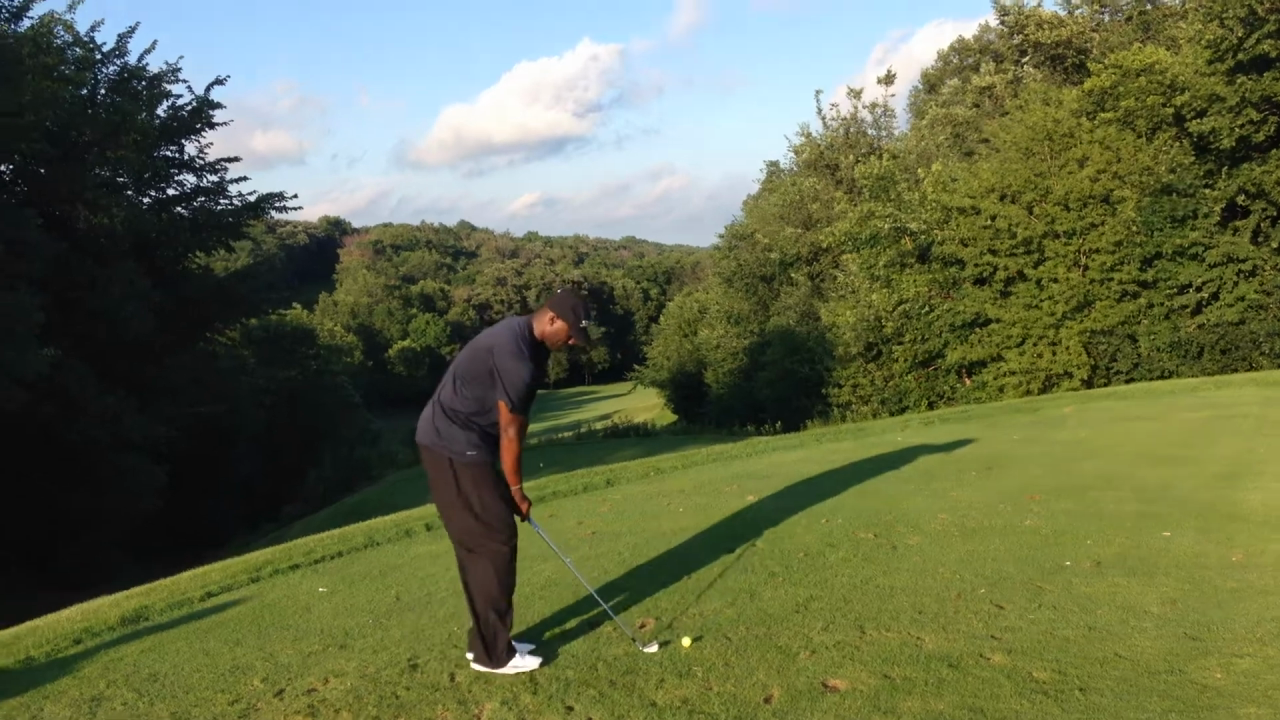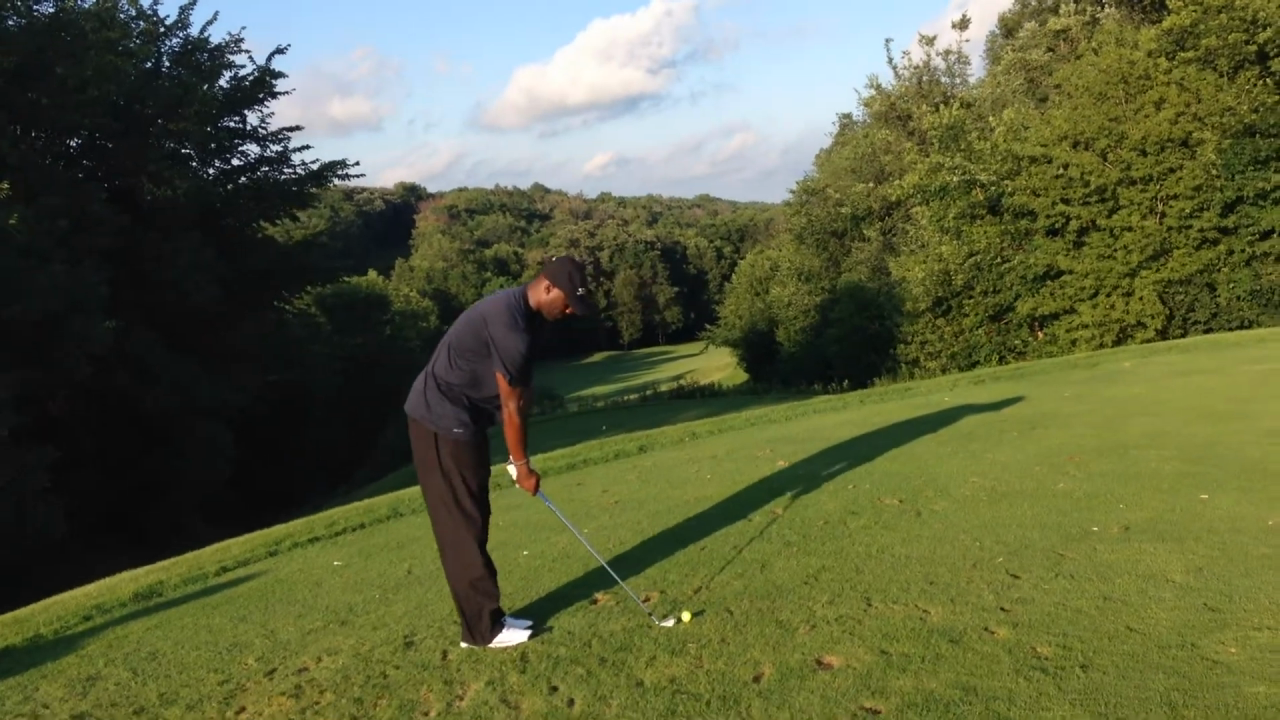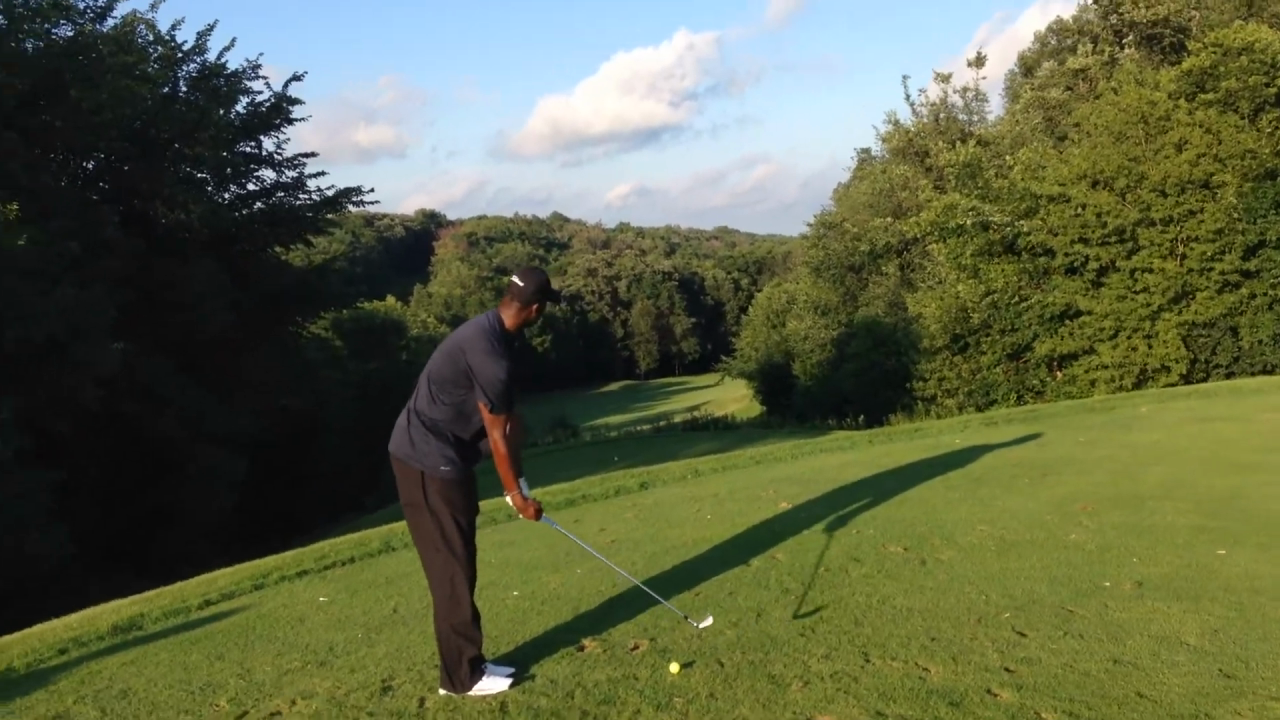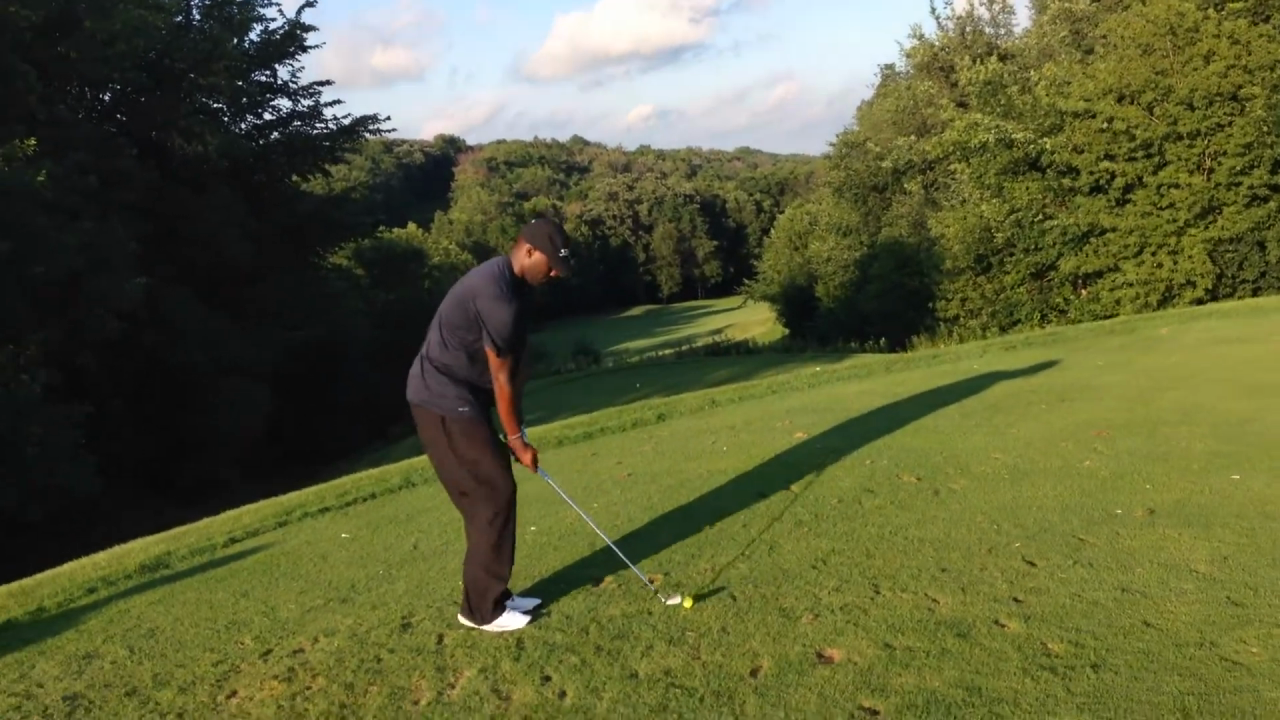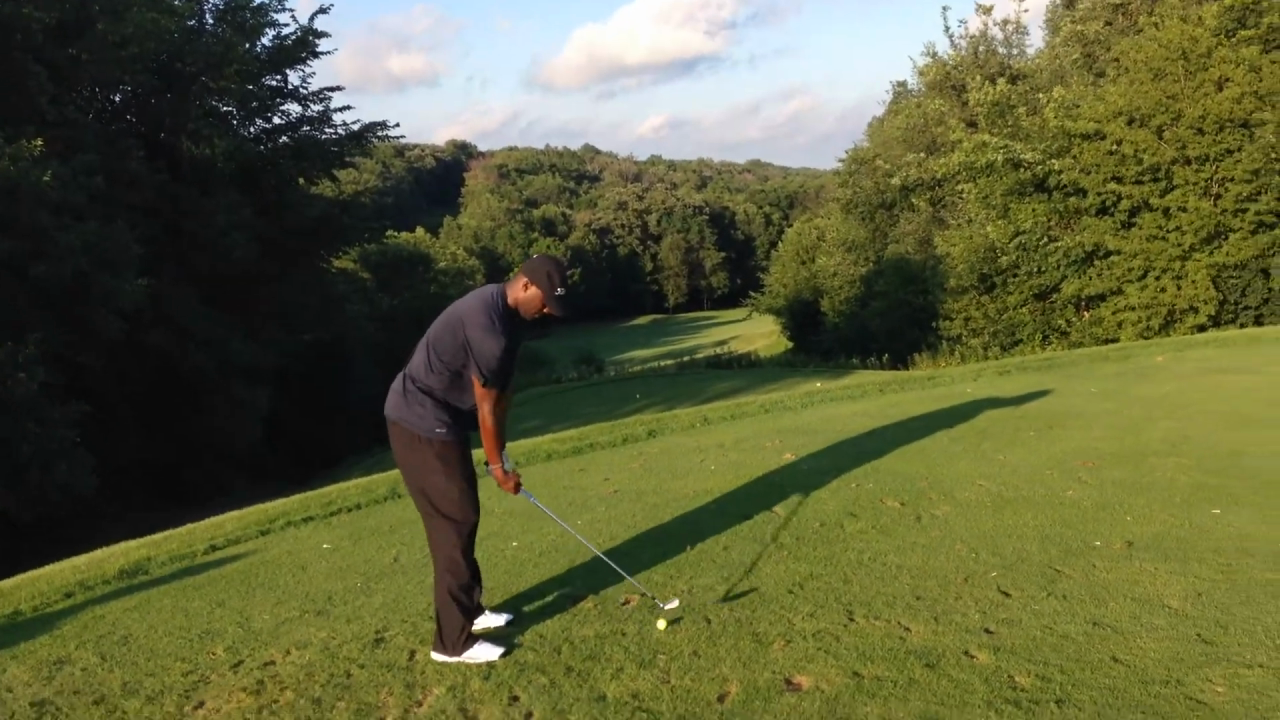
dt=1s
person 1, frame 1
left shoulder: (525, 339)
right shoulder: (516, 356)
left elbow: (516, 422)
right elbow: (509, 431)
left wrist: (511, 486)
right wrist: (516, 490)
left hip: (465, 443)
right hip: (452, 446)
left knee: (486, 542)
right knee: (495, 541)
left ankle: (487, 639)
right ankle: (493, 651)
person 1, frame 2
left shoulder: (517, 307)
right shoulder: (510, 325)
left elbow: (520, 395)
right elbow: (511, 405)
left wrist: (520, 455)
right wrist: (522, 465)
left hip: (459, 419)
right hip: (442, 421)
left knee: (473, 522)
right knee: (462, 525)
left ankle: (488, 615)
right ankle: (482, 628)
person 1, frame 3
left shoulder: (491, 333)
right shoulder: (489, 352)
left elbow: (509, 417)
right elbow: (497, 433)
left wrist: (518, 481)
right wrist: (516, 493)
left hip: (442, 455)
right hip: (428, 459)
left knee: (459, 565)
right knee: (452, 568)
left ankle: (469, 661)
right ankle: (462, 675)
person 1, frame 4
left shoulder: (510, 282)
right shoulder: (497, 296)
left elbow: (515, 366)
right elbow: (501, 378)
left wrist: (517, 429)
right wrist: (515, 439)
left hip: (462, 397)
right hip: (444, 400)
left knee: (488, 494)
right knee: (494, 495)
left ankle: (494, 596)
right ankle: (481, 607)
person 1, frame 5
left shoulder: (504, 311)
right shoulder: (489, 326)
left elbow: (500, 394)
right elbow: (486, 406)
left wrist: (499, 453)
right wrist: (497, 465)
left hip: (440, 417)
right hip: (421, 420)
left knee: (459, 518)
right knee: (456, 521)
left ankle: (468, 610)
right ankle: (453, 639)
